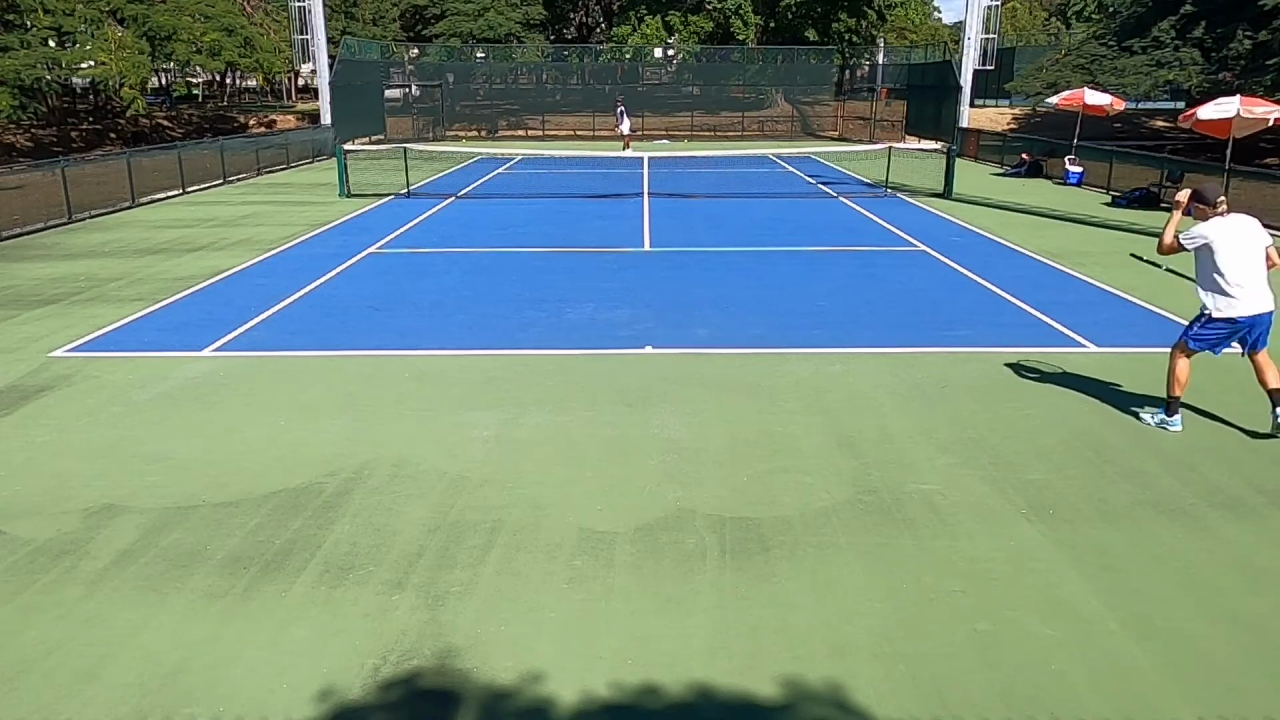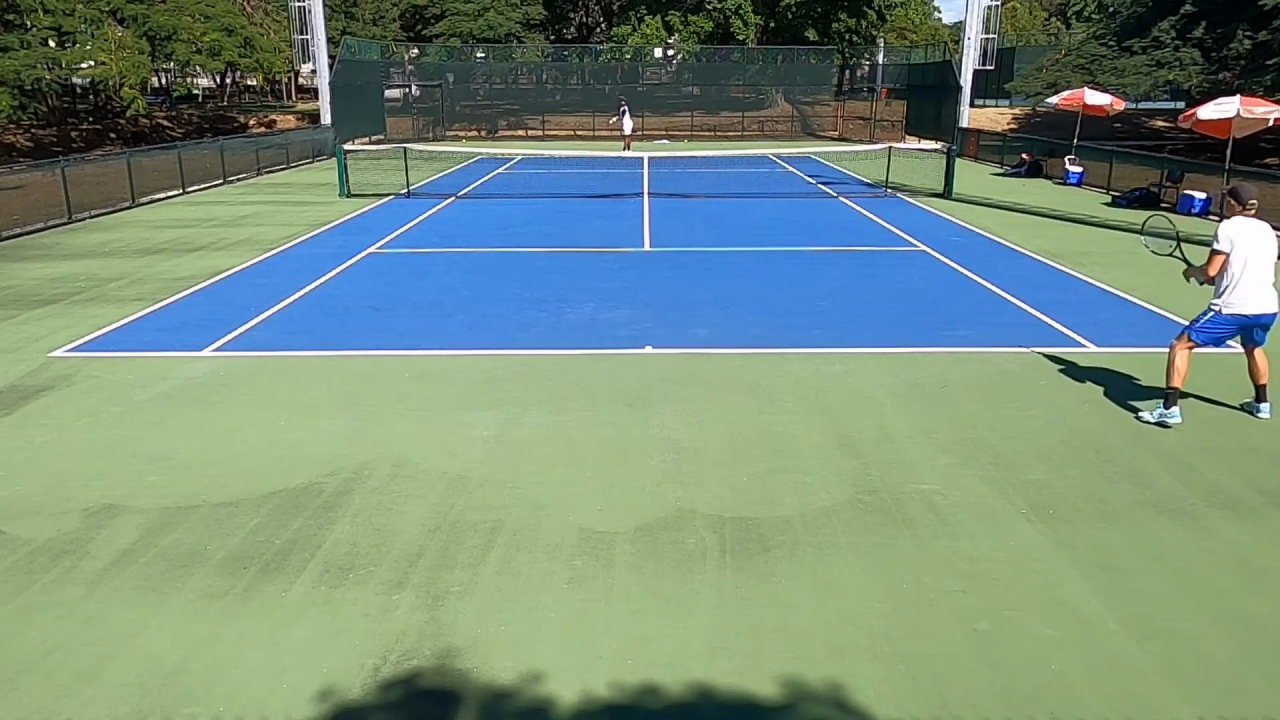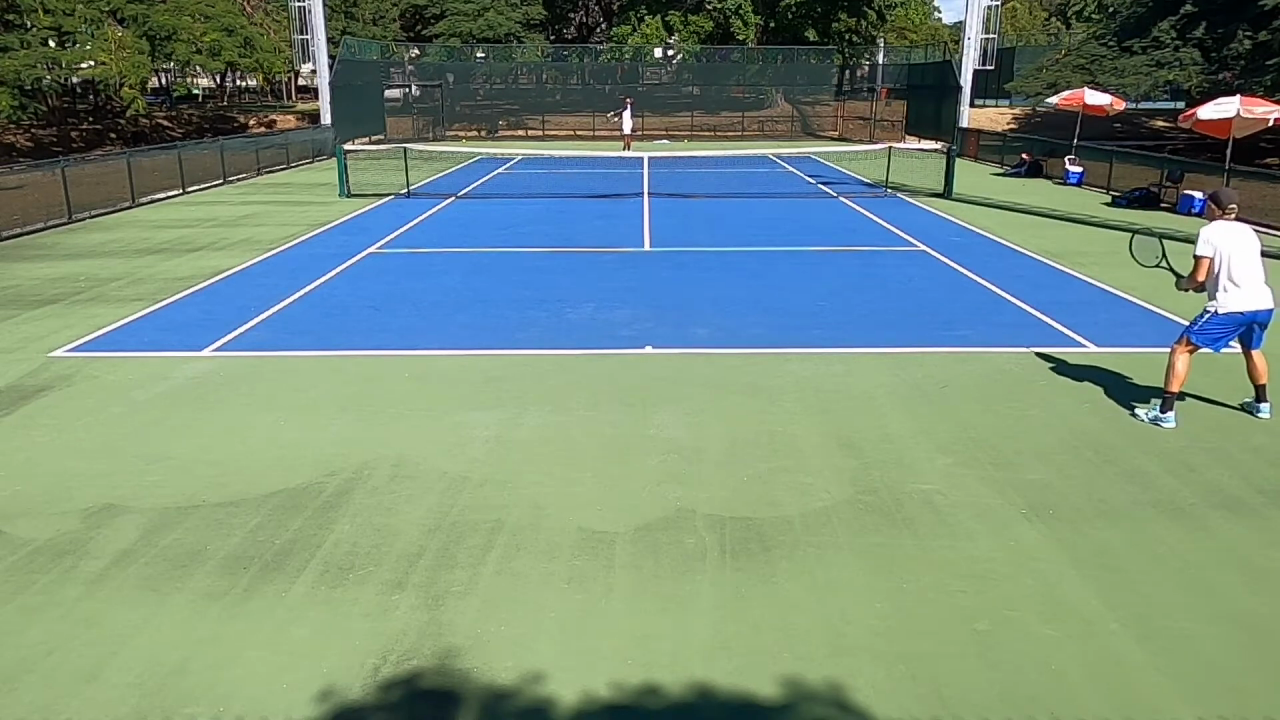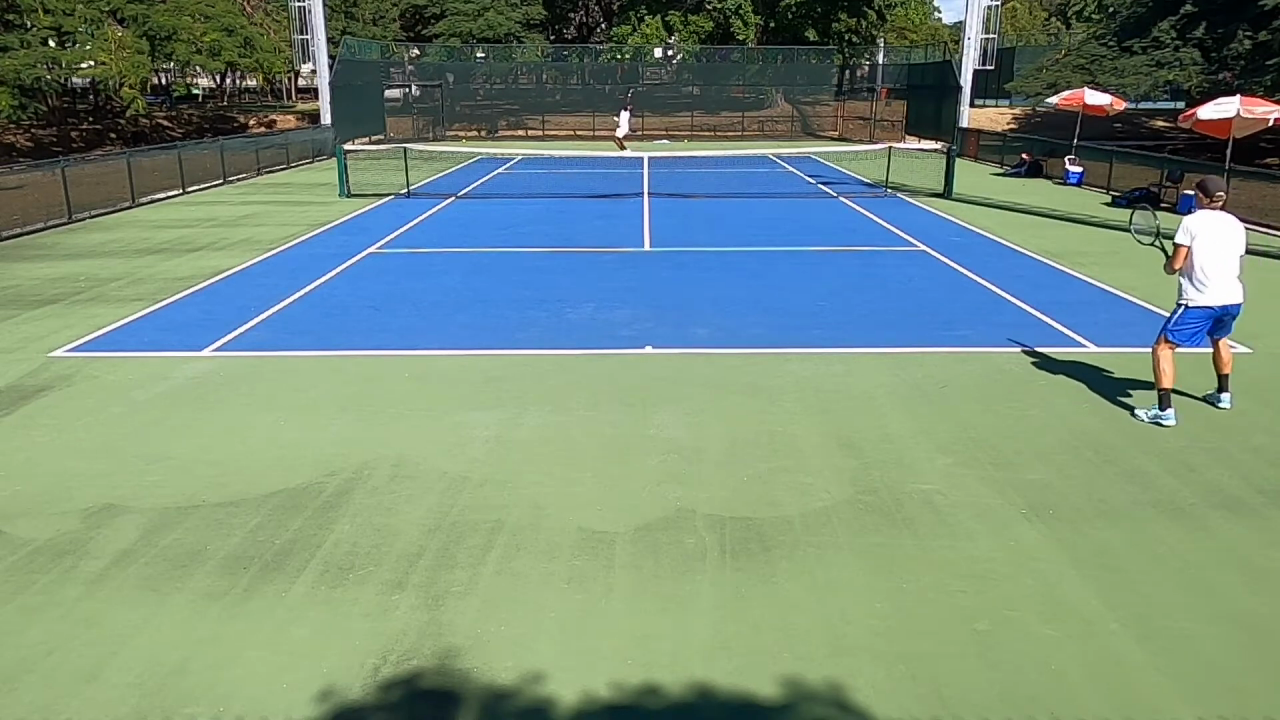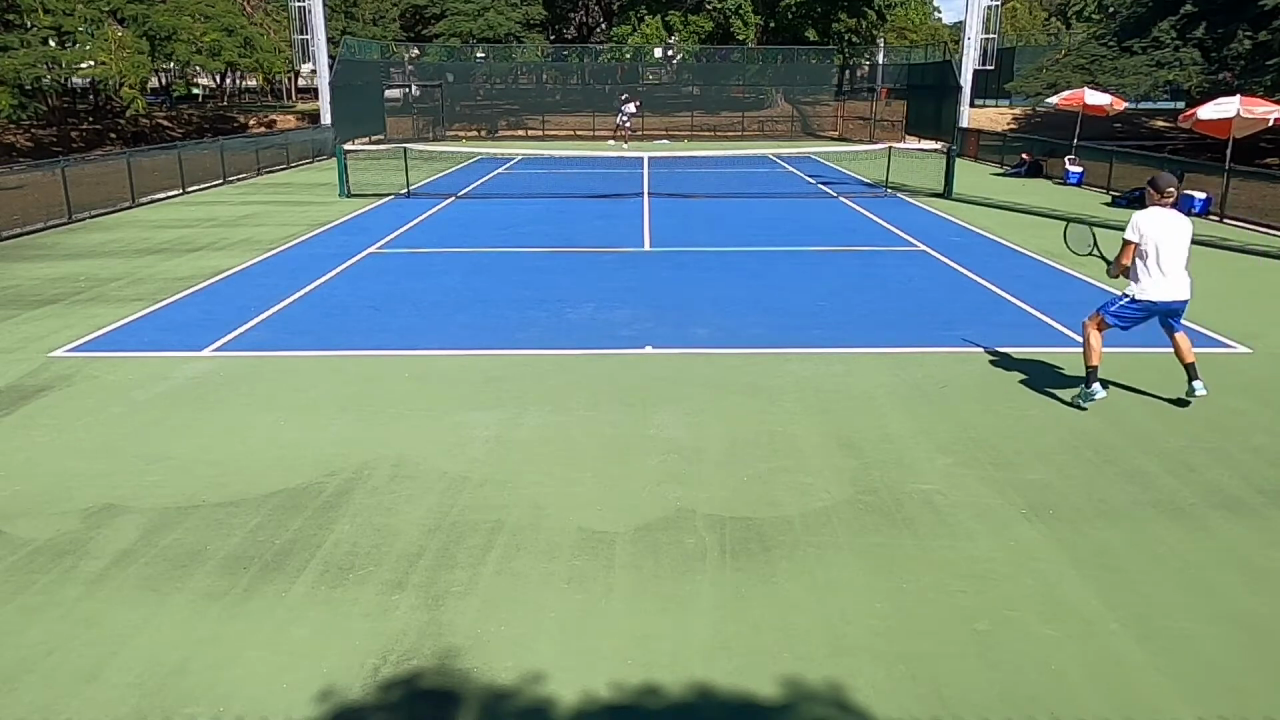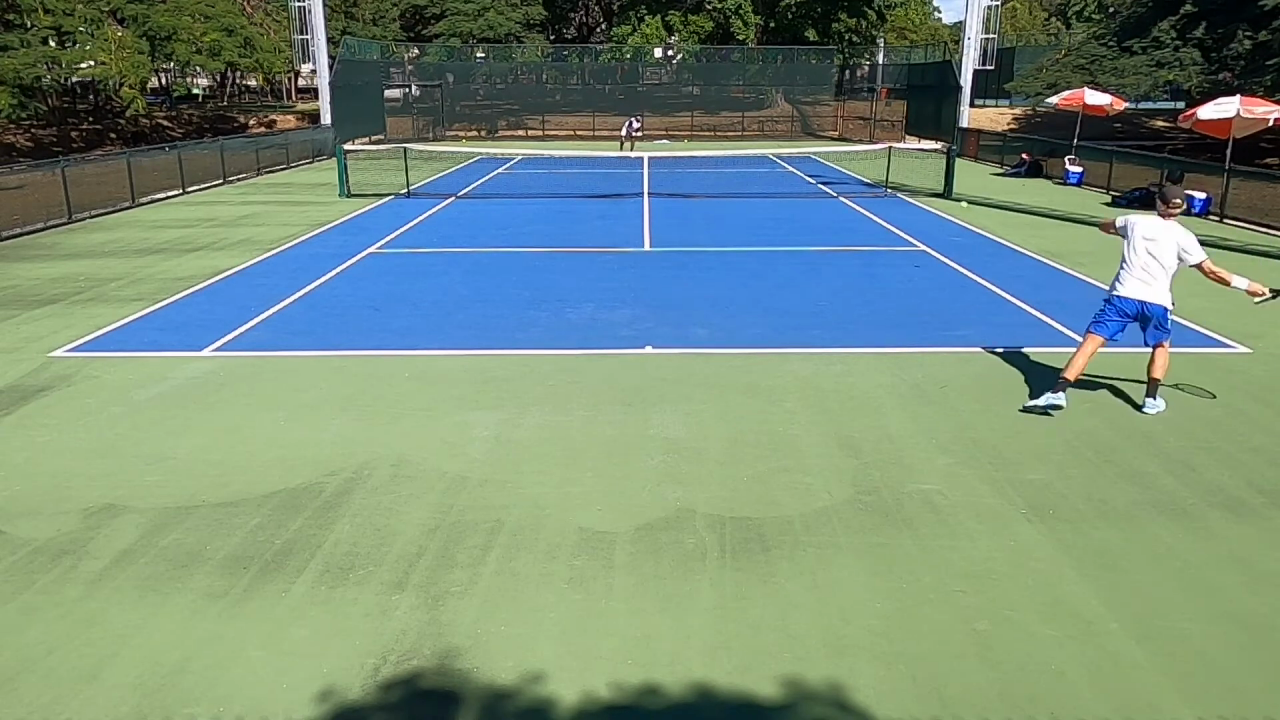
dt=0.5s
person 1, frame 1
left shoulder: (1205, 230)
right shoulder: (1250, 222)
left elbow: (1163, 248)
left wrist: (1177, 211)
left hip: (1228, 311)
left knee: (1180, 352)
right knee: (1259, 355)
left ankle: (1171, 415)
person 1, frame 2
left shoulder: (1228, 227)
left elbow: (1210, 271)
left wrist: (1191, 272)
right wrist: (1219, 277)
left hip: (1234, 307)
left knee: (1180, 346)
right knee: (1254, 348)
left ankle: (1170, 408)
person 1, frame 3
left shoulder: (1209, 232)
right shoulder: (1249, 232)
left elbow: (1199, 277)
left wrist: (1183, 283)
right wrist: (1204, 285)
left hip: (1231, 307)
right hip: (1263, 305)
left knee: (1180, 350)
right knee: (1251, 349)
left ankle: (1165, 412)
right ankle: (1262, 403)
person 1, frame 4
left shoulder: (1191, 221)
right shoulder: (1237, 226)
left elbow: (1175, 265)
right elbow: (1233, 264)
left wrist: (1167, 265)
left hip: (1201, 301)
right hip: (1233, 300)
left knee: (1162, 347)
right knee: (1218, 339)
left ankle: (1166, 410)
right ankle: (1223, 393)
person 1, frame 5
left shoulder: (1140, 218)
right shoulder: (1185, 223)
left elbow: (1124, 261)
left wrist: (1113, 270)
left hip: (1146, 295)
right hip: (1179, 295)
left knee: (1091, 325)
right knee: (1176, 332)
left ankle: (1092, 385)
right ankle: (1195, 383)
person 1, frame 6
left shoulder: (1135, 221)
right shoulder: (1184, 238)
left elbow: (1106, 227)
right elbow: (1211, 272)
right wrist: (1246, 284)
left hip: (1123, 296)
right hip: (1157, 302)
left knee: (1089, 344)
right knee: (1161, 347)
left ankle: (1058, 393)
right ankle: (1151, 399)
